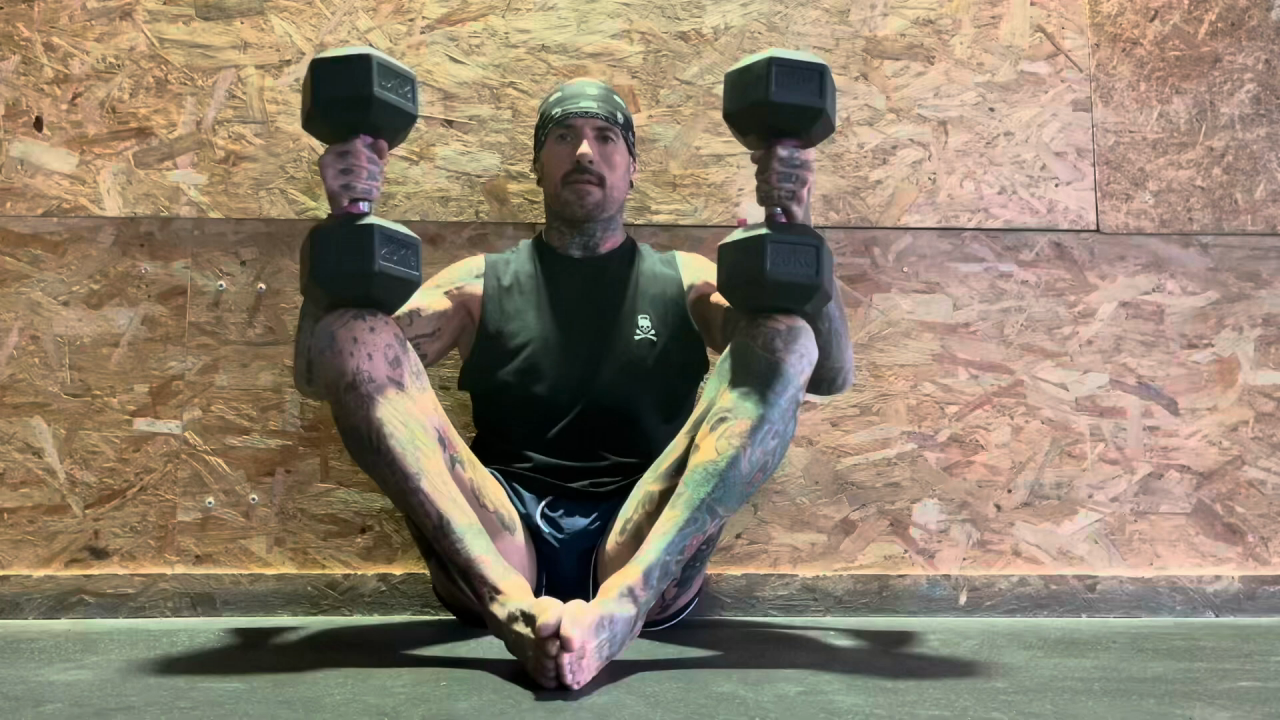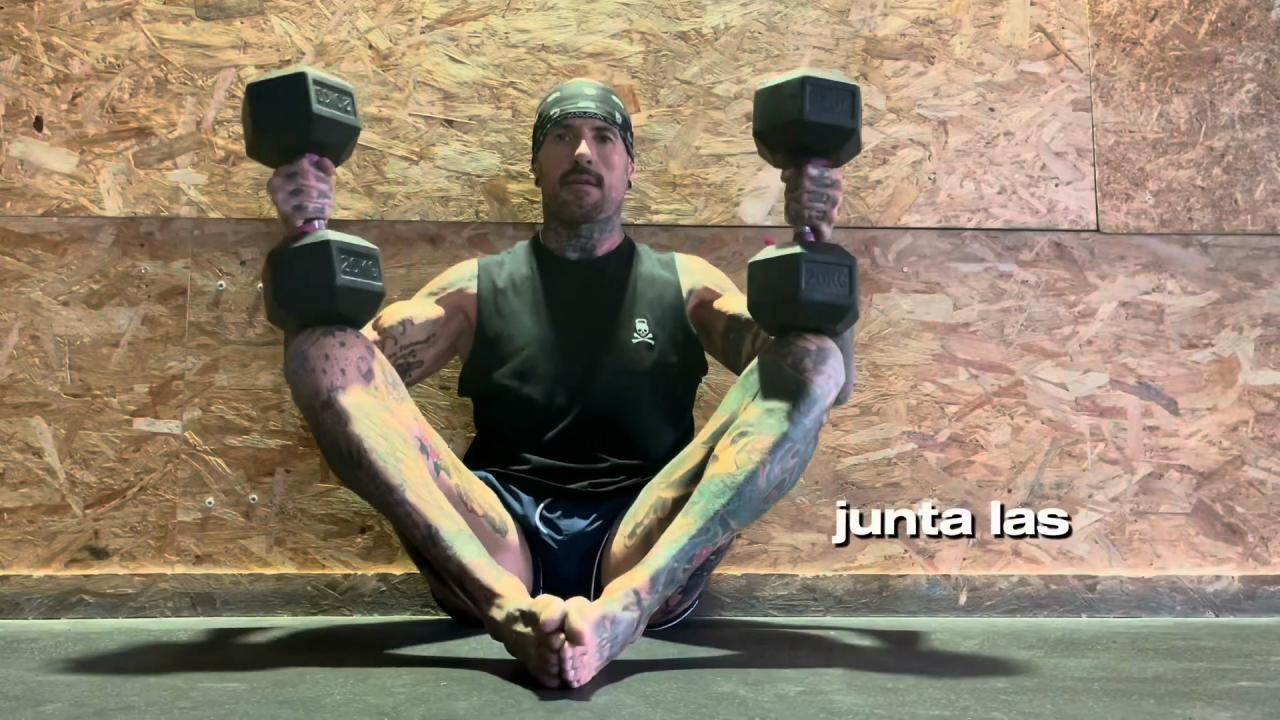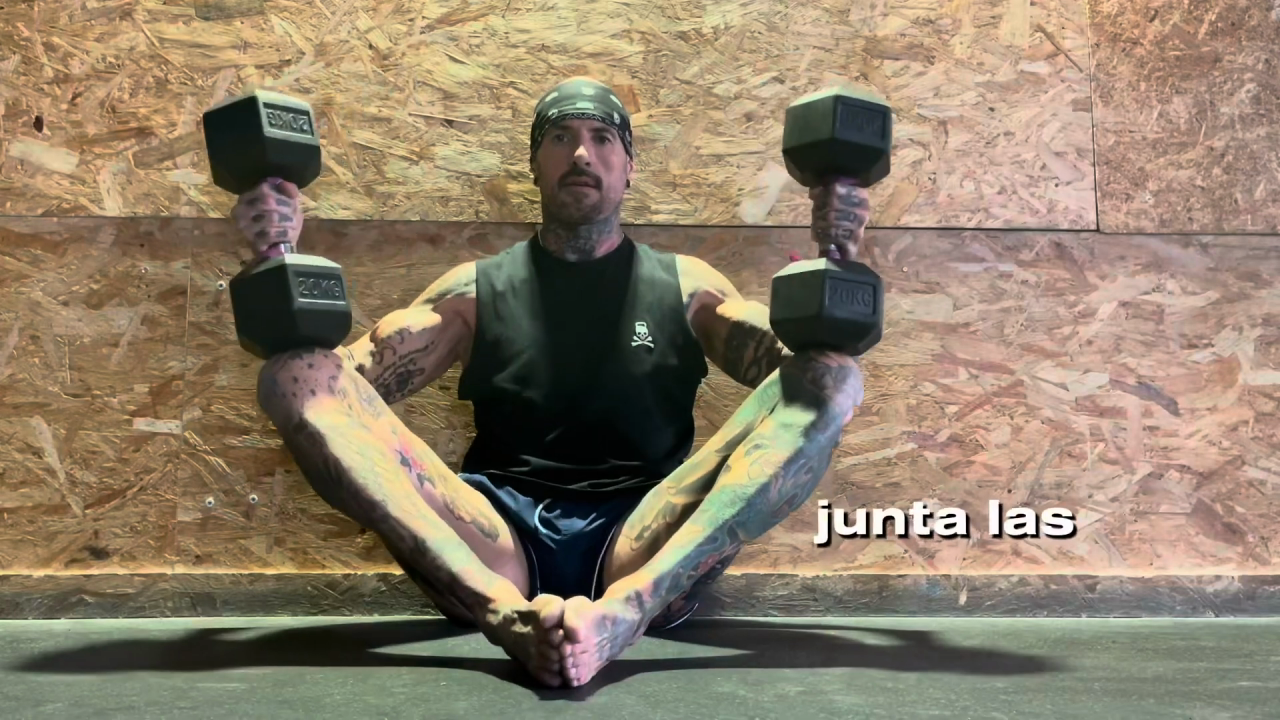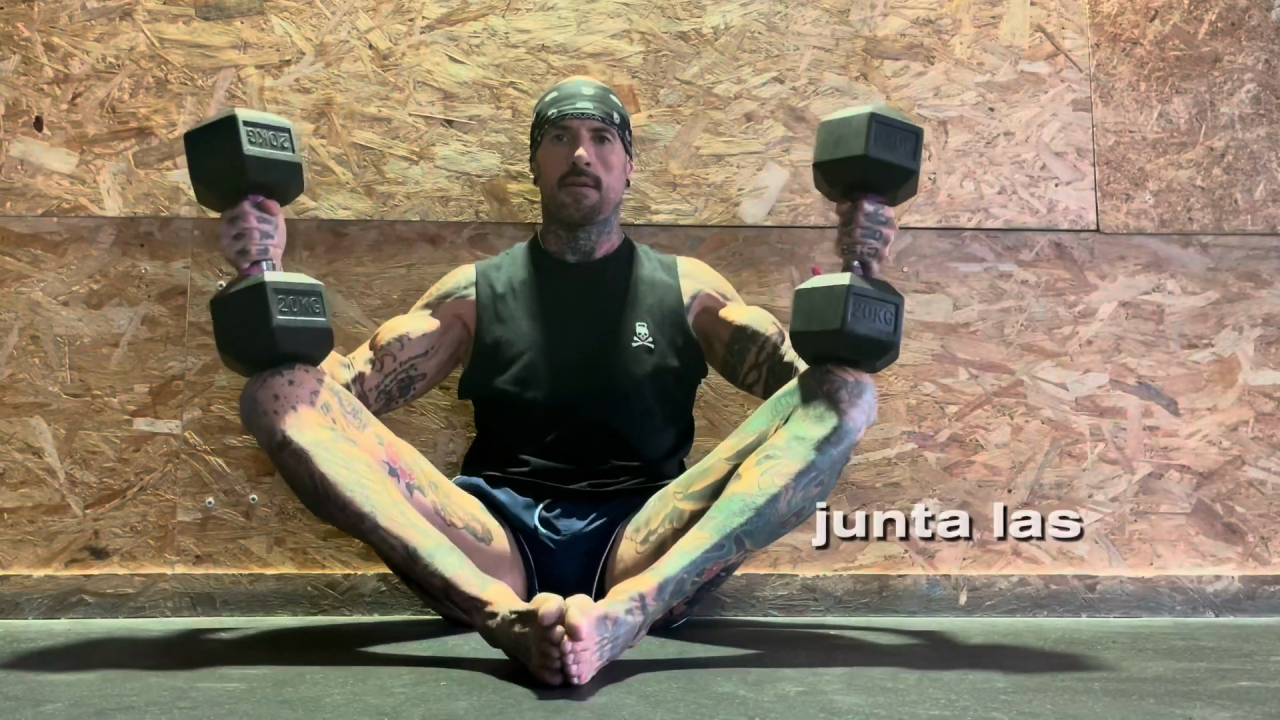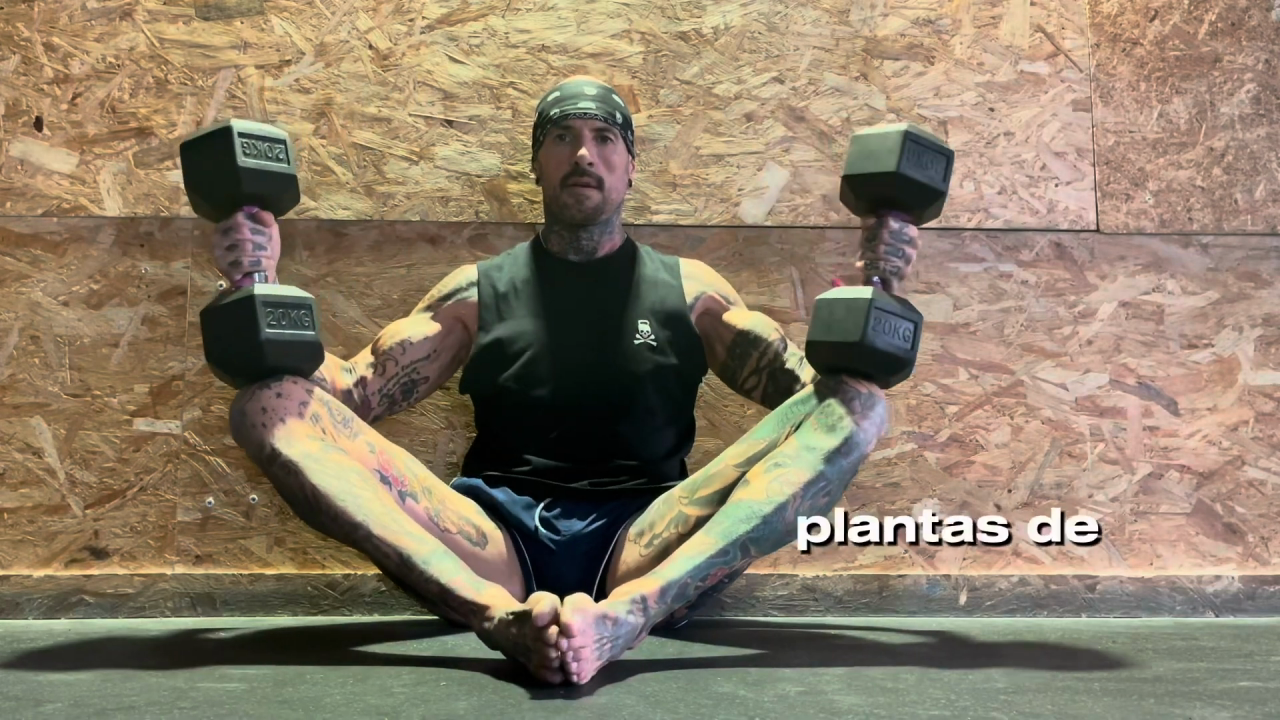
dt=0.3s
person 1, frame 1
left shoulder: (686, 279)
right shoulder: (478, 283)
left elbow: (831, 372)
right elbow: (318, 373)
left wrist: (793, 227)
left hip: (647, 557)
right hip: (495, 550)
left knee: (787, 342)
right knee: (351, 336)
left ankle: (616, 612)
right ankle: (516, 612)
person 1, frame 2
left shoulder: (684, 283)
right shoulder: (477, 286)
left elbow: (830, 379)
right elbow: (325, 381)
left wrist: (814, 242)
left hip: (646, 557)
right hip: (494, 551)
left knee: (812, 360)
right knee: (324, 353)
left ankle: (620, 611)
right ankle: (513, 611)
person 1, frame 3
left shoulder: (685, 285)
right shoulder: (476, 288)
left elbow: (825, 381)
right elbow: (340, 389)
left wrist: (834, 263)
right wrist: (282, 262)
left hip: (646, 556)
right hip: (495, 549)
left knee: (830, 384)
right knee: (295, 381)
left ankle: (620, 613)
right ankle: (506, 612)
person 1, frame 4
left shoulder: (686, 286)
right shoulder: (475, 290)
left elbow: (820, 387)
right elbow: (343, 395)
left wrist: (853, 277)
left hip: (647, 555)
right hip: (493, 550)
left knee: (844, 396)
right knee: (280, 395)
left ankle: (621, 615)
right ankle: (504, 615)
person 1, frame 5
left shoulder: (689, 287)
right shoulder: (477, 290)
left elbow: (812, 389)
right elbow: (349, 397)
right wrist: (262, 289)
left hip: (647, 554)
right hip: (497, 546)
left knee: (855, 408)
right knee: (269, 408)
left ankle: (619, 618)
right ankle: (504, 619)
